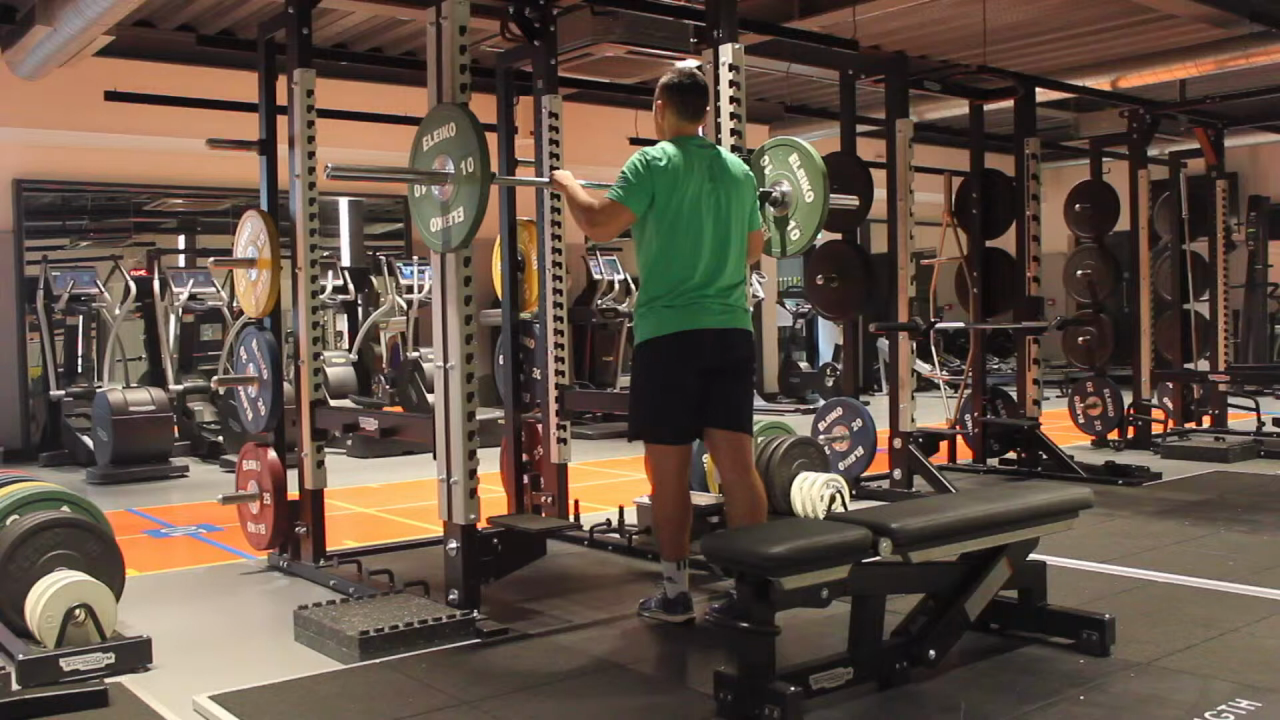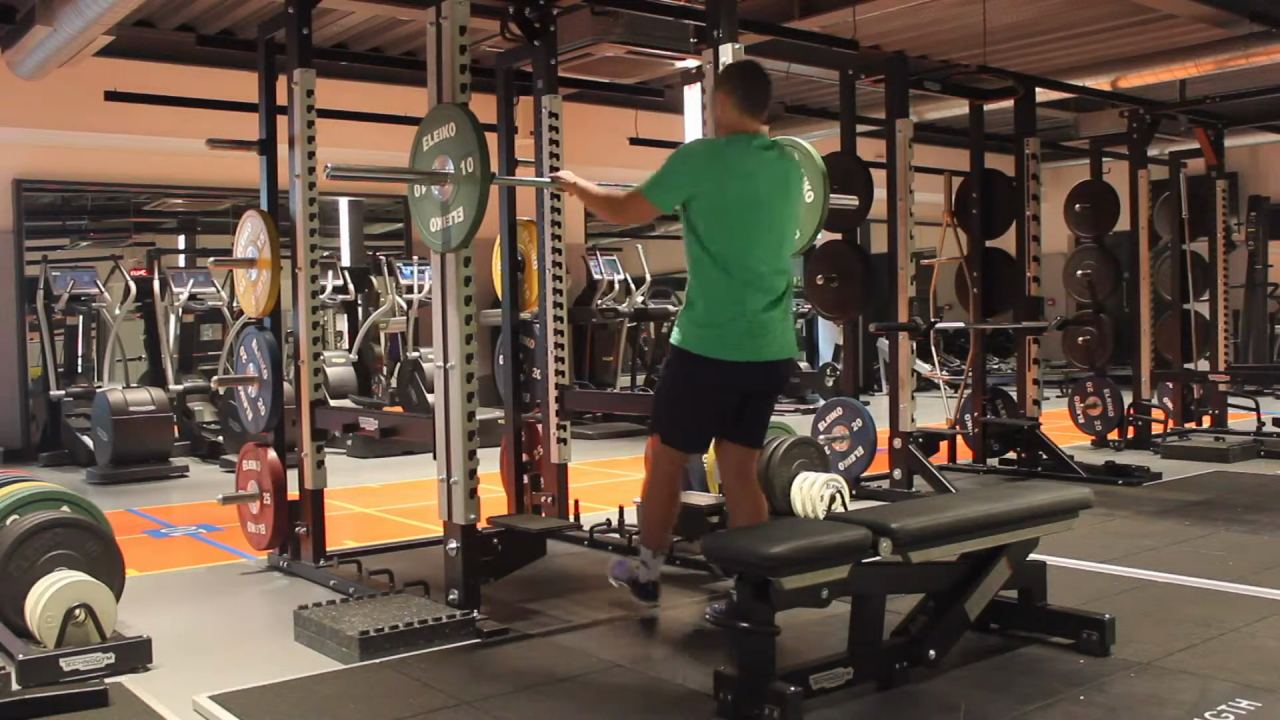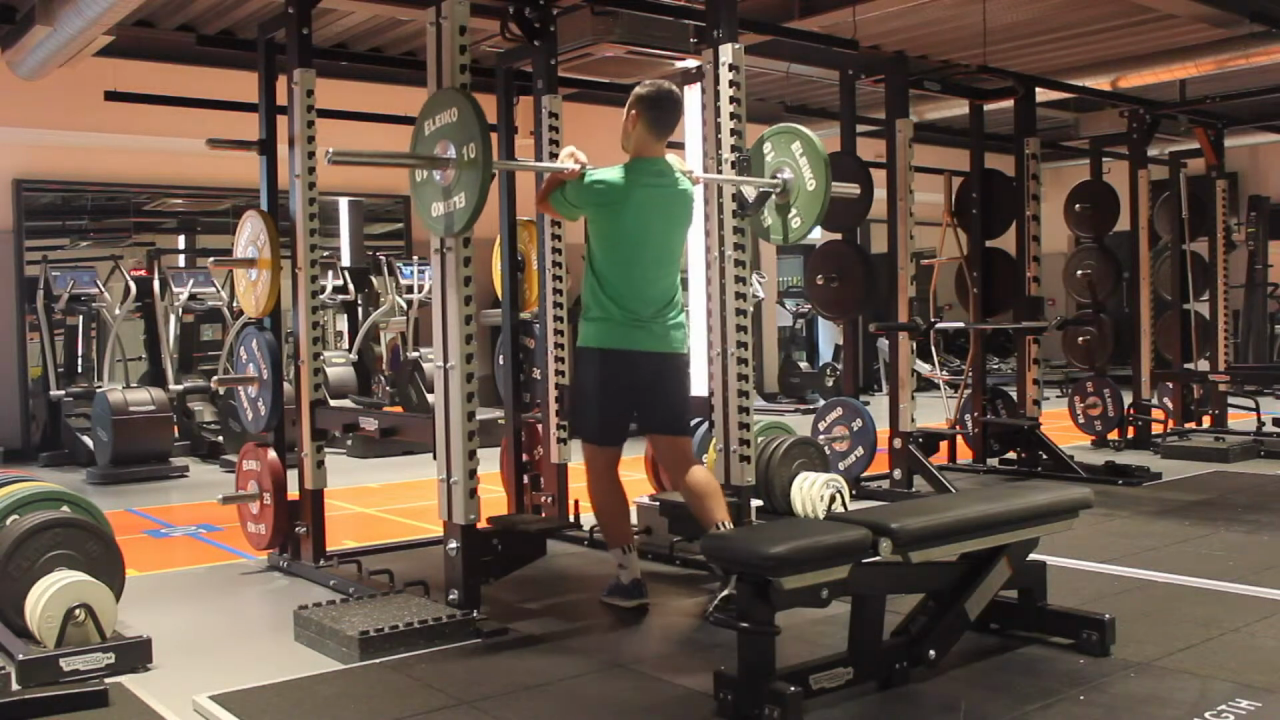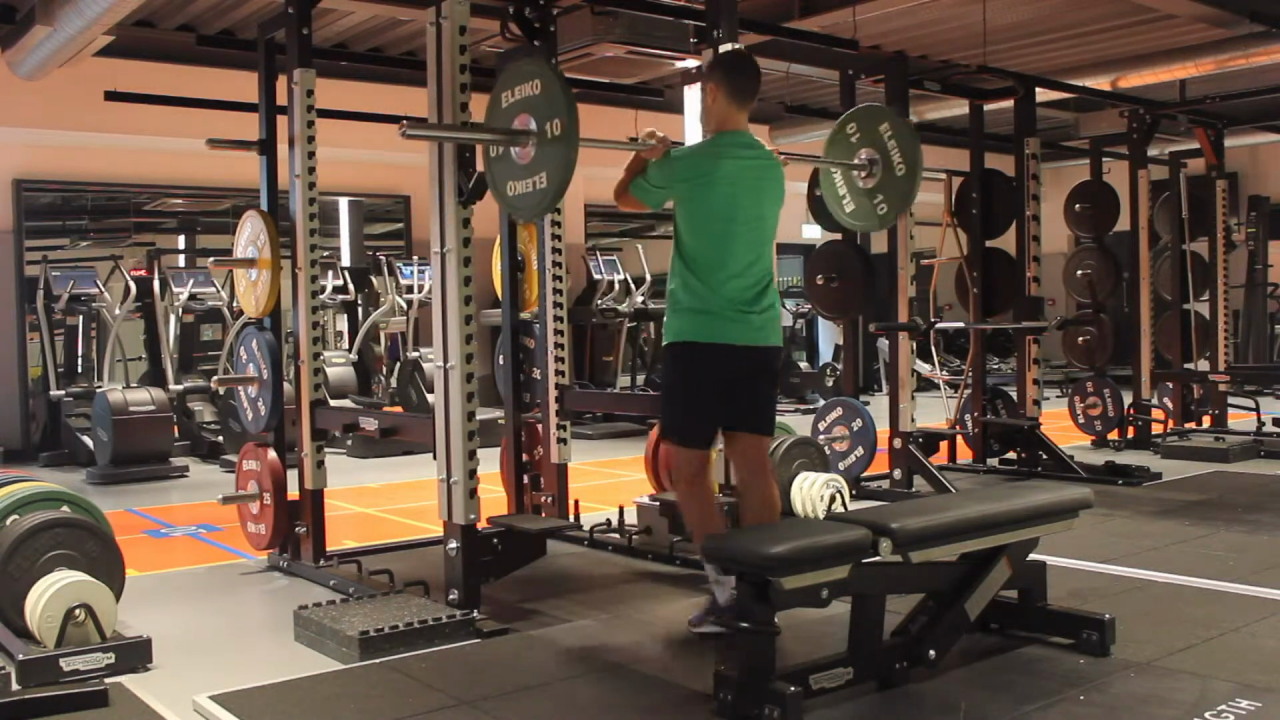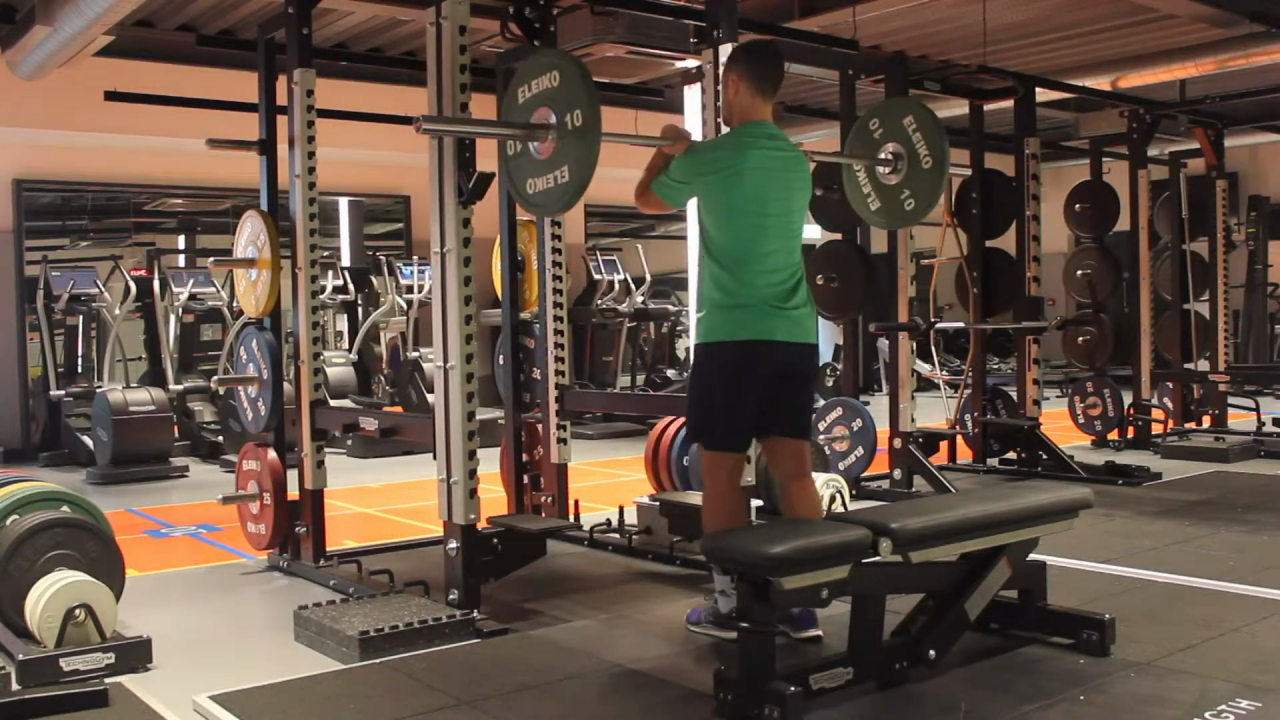
dt=1s
person 1, frame 1
left shoulder: (653, 162)
right shoulder: (739, 170)
left elbow: (599, 225)
left wrist: (568, 184)
left hip: (670, 333)
right hip: (732, 332)
left knee: (669, 468)
right knee: (737, 462)
left ankle: (675, 593)
person 1, frame 2
left shoulder: (701, 156)
right shoulder: (790, 165)
left elbow: (622, 212)
left wrist: (574, 183)
left hip: (709, 345)
right hip: (772, 348)
left knee: (667, 459)
right knee: (740, 470)
left ankle: (645, 574)
person 1, frame 3
left shoulder: (602, 186)
right shoulder: (684, 190)
left elbow: (546, 203)
left wrist: (564, 169)
right wrist: (676, 169)
left hip: (608, 347)
right hip: (667, 346)
left knee: (602, 466)
right knee: (680, 460)
left ankle: (629, 578)
person 1, frame 4
left shoulder: (687, 163)
right shoulder: (772, 167)
left elbow: (625, 197)
left wrist: (647, 153)
left hip: (700, 336)
right hip: (762, 338)
left knee: (688, 465)
right knee: (754, 465)
left ankle: (728, 590)
person 1, frame 5
left shoulder: (711, 156)
right shoulder: (797, 160)
left elbow: (647, 199)
left wrist: (669, 150)
left hip: (733, 336)
right hip: (794, 335)
left knee: (720, 472)
right knee: (794, 468)
left ankle: (729, 606)
right ankle: (802, 604)
